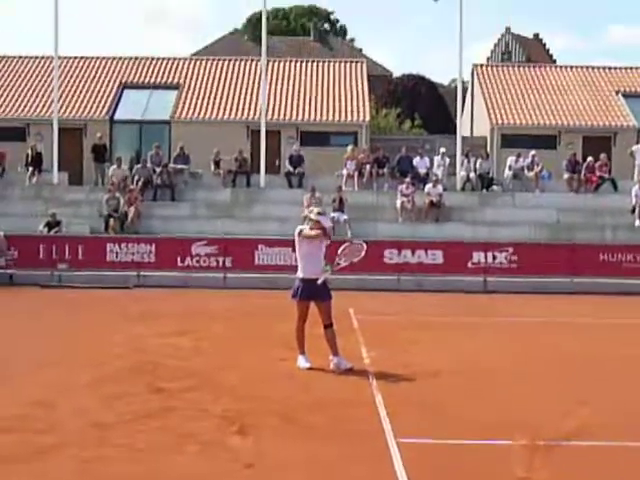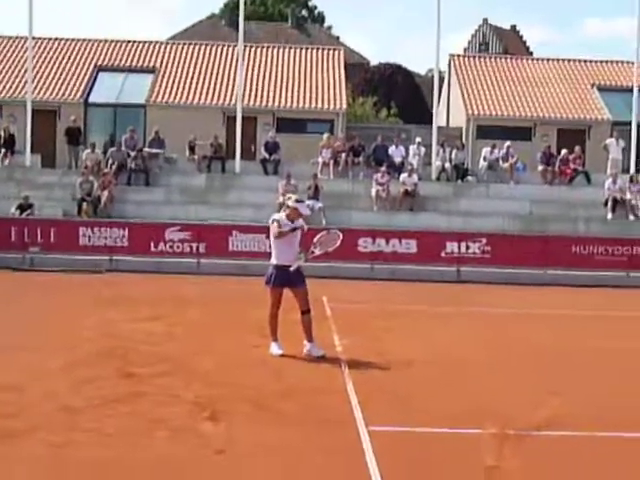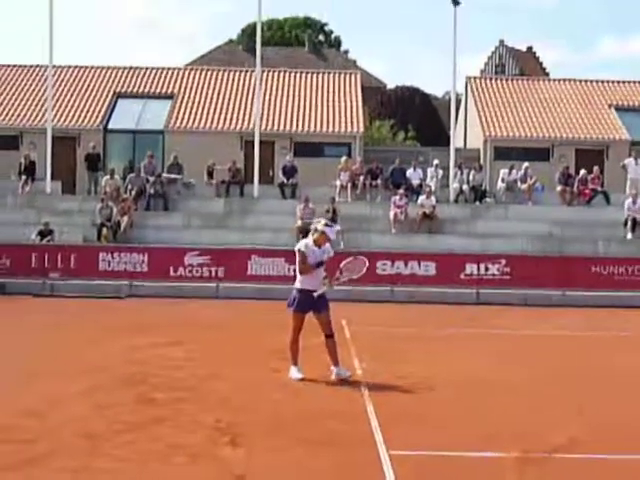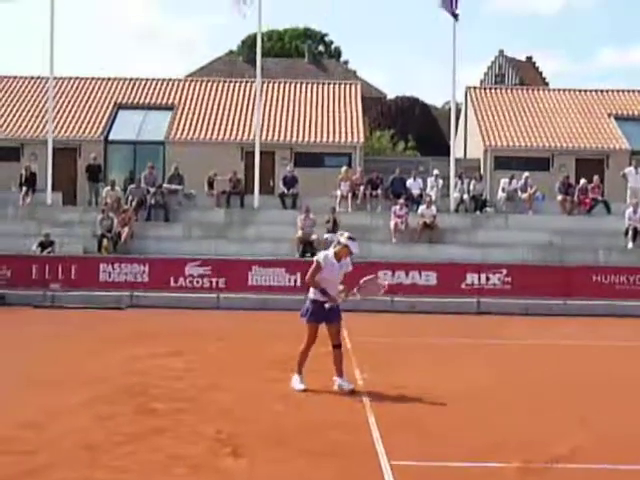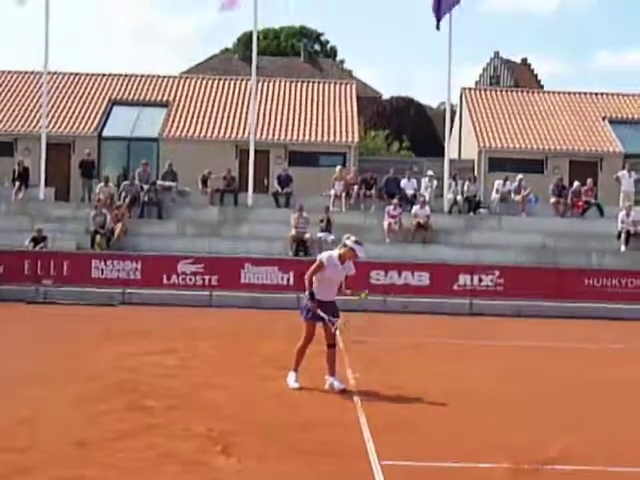
dt=0.3s
person 1, frame 1
left shoulder: (322, 237)
right shoulder: (301, 231)
right elbow: (315, 233)
right wrist: (324, 233)
left hip: (320, 282)
right hip: (305, 282)
left knee: (328, 321)
right knee: (302, 321)
left ankle: (336, 358)
right ankle: (302, 356)
person 1, frame 2
left shoulder: (298, 224)
right shoulder: (277, 219)
right elbow: (276, 235)
right wrist: (294, 227)
left hip: (294, 269)
right hip: (278, 269)
left knee: (305, 306)
right knee: (275, 307)
left ankle: (309, 344)
right ankle: (274, 343)
person 1, frame 3
left shoulder: (326, 249)
right shoulder: (303, 245)
right elbow: (302, 270)
right wrist: (320, 263)
left hip: (318, 293)
right hip: (302, 293)
left knee: (328, 331)
right knee: (296, 332)
left ankle: (336, 368)
right ankle: (294, 367)
person 1, frame 4
left shoulder: (345, 263)
right shoulder: (323, 257)
right elbow: (309, 279)
left wrist: (343, 290)
right wrist: (326, 294)
left hip: (332, 305)
right hip: (316, 303)
left knee: (337, 342)
right knee: (310, 341)
left ankle: (339, 379)
right ankle: (297, 376)
person 1, frame 5
left shoulder: (348, 266)
right shoulder: (326, 257)
left elbow: (340, 287)
right elbow: (308, 276)
right wrist: (311, 297)
left hip: (330, 304)
right hip: (314, 302)
left knee: (331, 341)
right knee: (307, 339)
left ankle: (331, 378)
right ankle: (294, 373)
